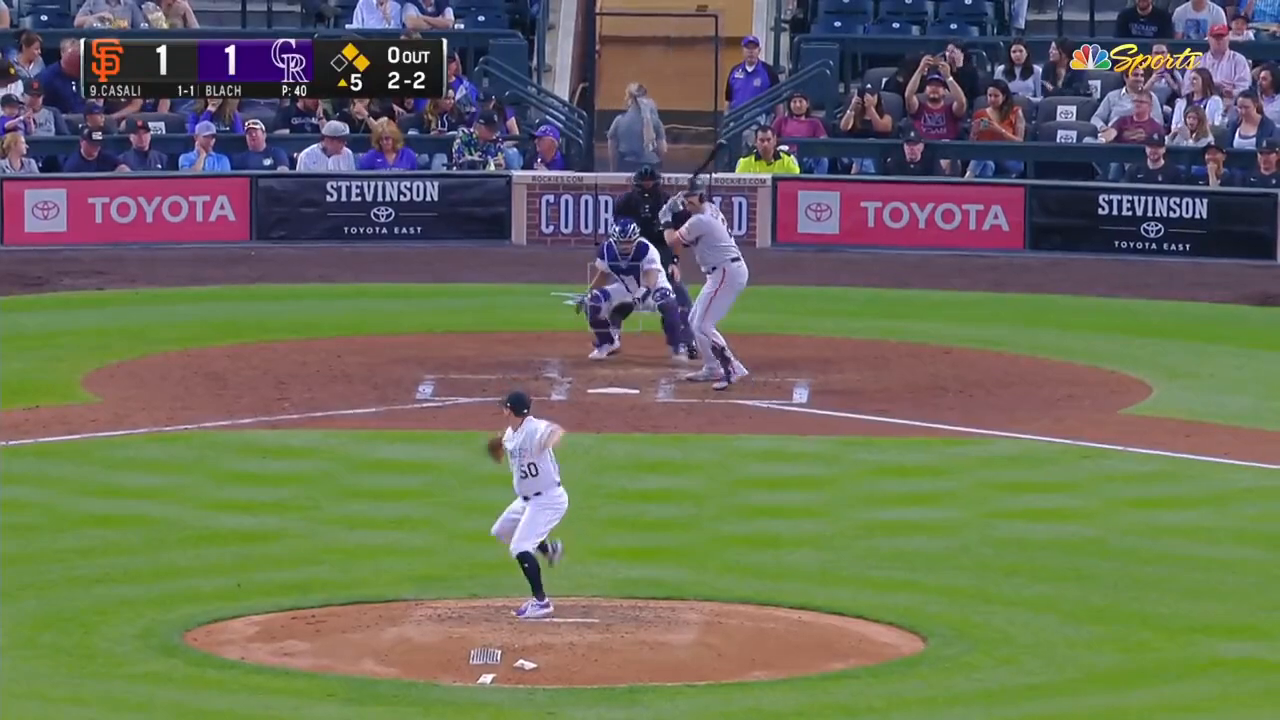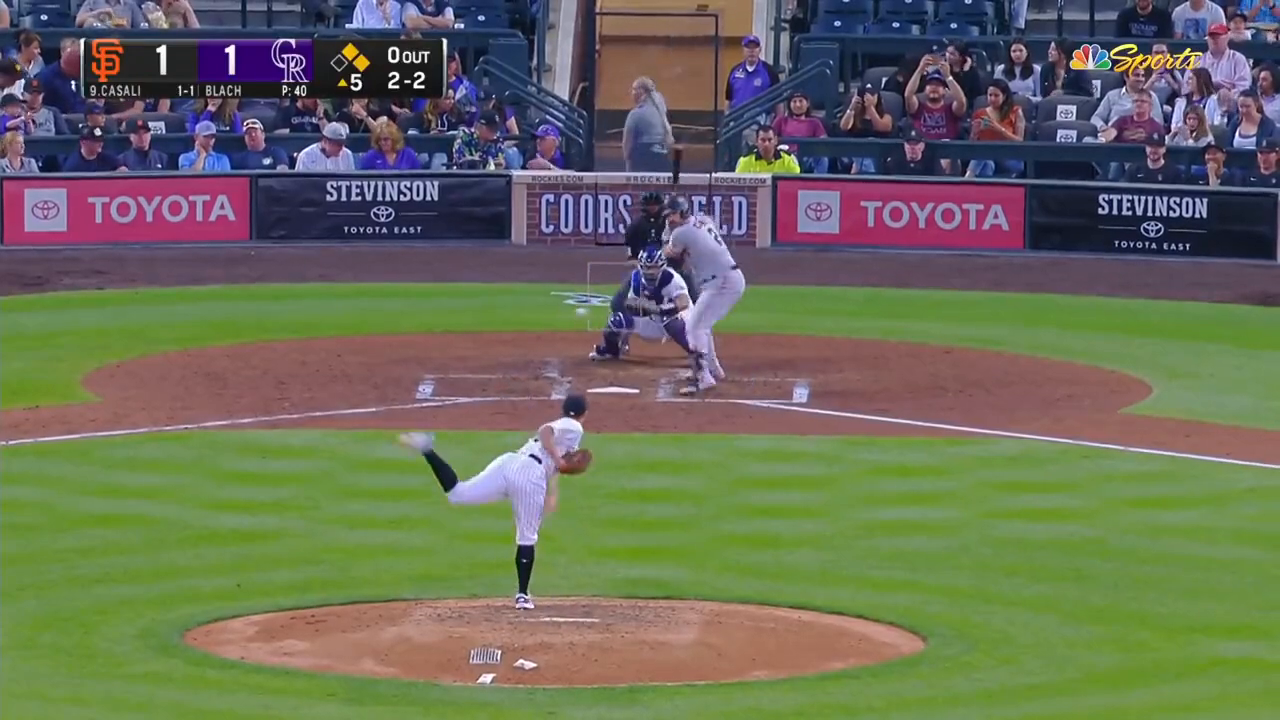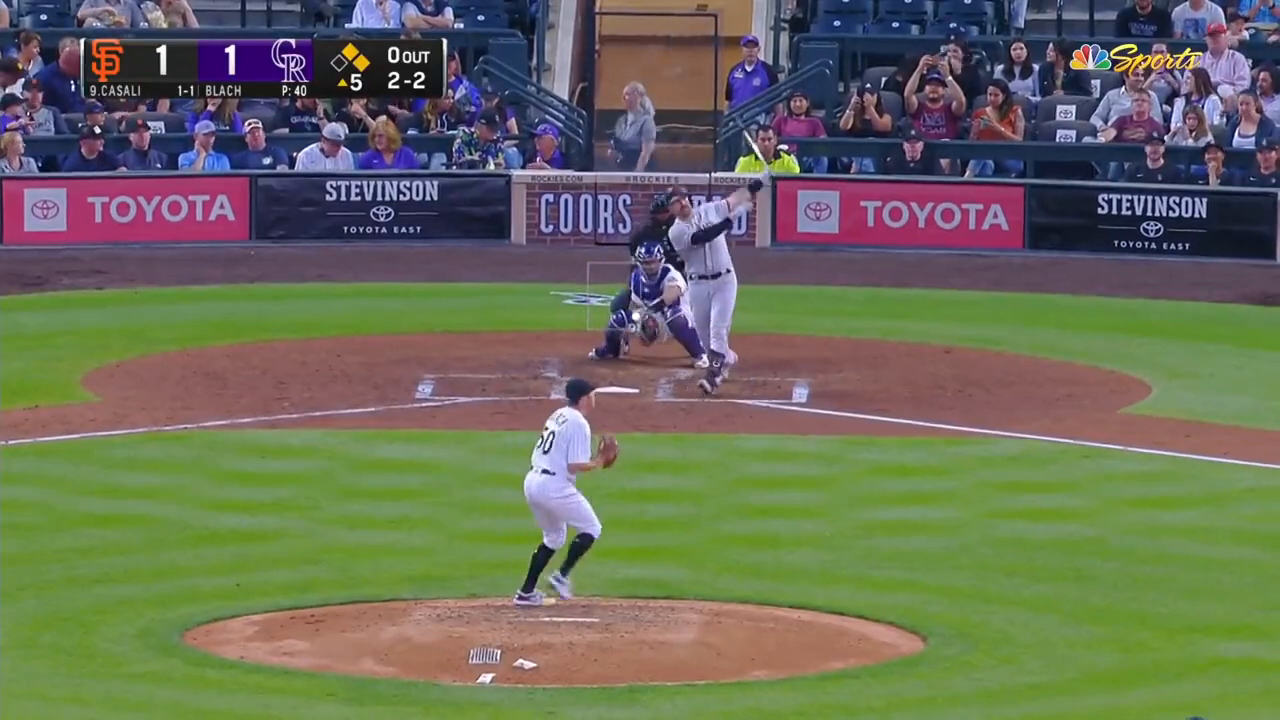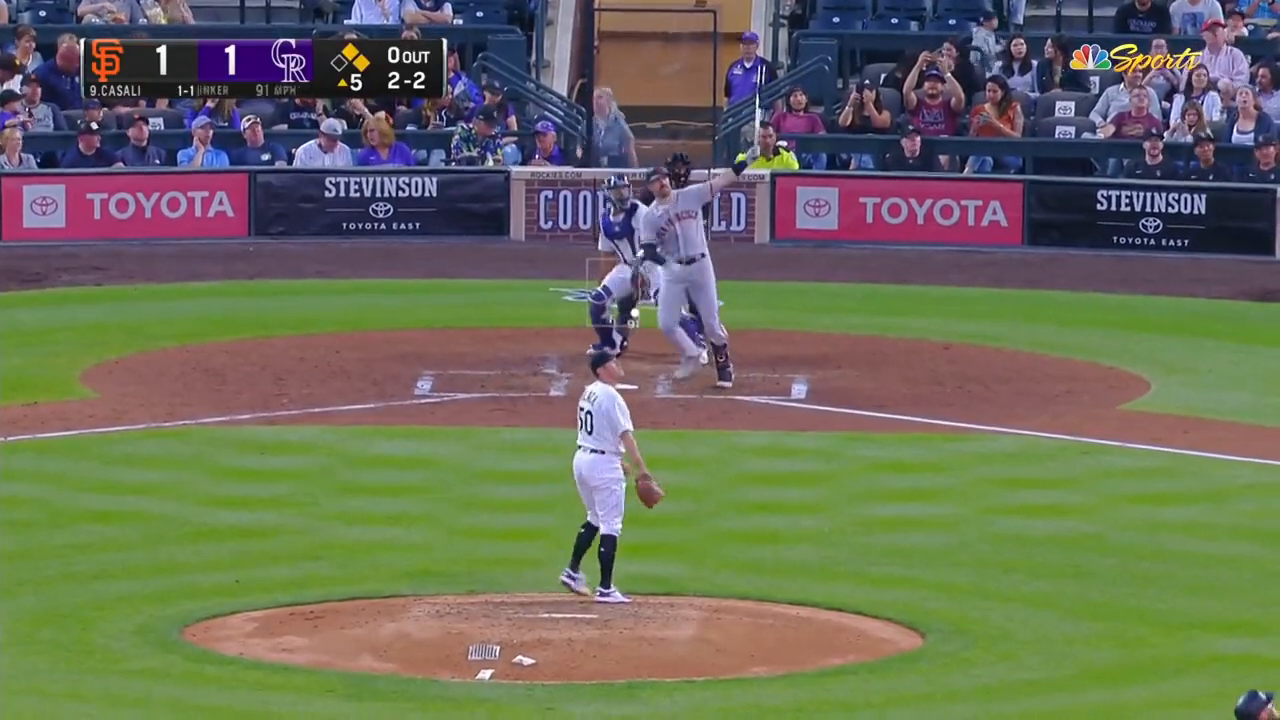
dt=0.5s
person 1, frame 1
left shoulder: (535, 428)
right shoulder: (512, 432)
left elbow: (556, 431)
left wrist: (547, 445)
right wrist: (499, 446)
left hip: (549, 500)
right hip: (530, 499)
left knee: (521, 547)
right knee: (500, 532)
left ankle: (541, 601)
right ankle: (548, 548)
person 1, frame 2
left shoulder: (559, 425)
right shoulder: (574, 428)
right elbow: (545, 430)
left wrist: (551, 496)
right wrist: (558, 459)
left hip: (508, 465)
right hip: (530, 477)
left knee: (457, 493)
right knee: (527, 539)
left ankle: (427, 447)
right ankle: (522, 595)
person 1, frame 3
left shoulder: (558, 415)
right shoulder: (579, 424)
right elbow: (576, 466)
right wrist: (599, 462)
left hip: (533, 481)
right hip: (554, 486)
left knee: (552, 539)
right knee: (590, 528)
left ankle: (526, 592)
right ankle: (561, 575)
person 1, frame 4
left shoulder: (588, 392)
right shoulder: (610, 396)
right elbow: (625, 436)
left wrist: (619, 461)
right wrist: (641, 468)
left hip: (581, 459)
right hip: (603, 464)
left knee: (595, 519)
right knee: (610, 526)
left ankle: (573, 572)
right ankle: (605, 589)
person 2, frame 1
left shoulder: (698, 220)
right shoulder: (710, 209)
left elbow: (672, 240)
left wrist: (665, 218)
right wrist: (675, 212)
left hip: (727, 272)
right hip: (734, 270)
left knee: (701, 326)
right knee: (697, 320)
left ankle: (733, 369)
right ankle: (713, 368)
person 2, frame 2
left shoulder: (681, 233)
right shoulder: (703, 220)
left elbow: (668, 254)
left wrist: (668, 238)
left hip: (724, 281)
right hip: (732, 280)
left knee: (695, 327)
right knee: (697, 325)
left ankle: (703, 377)
right ankle: (712, 369)
person 2, frame 3
left shoulder: (708, 209)
right shoulder: (676, 231)
left elbow: (735, 199)
right elbow: (703, 236)
left wrist: (759, 182)
right wrist: (731, 218)
left hip: (725, 280)
right hip: (699, 285)
left knee: (718, 330)
right knee: (706, 336)
left ankle: (713, 377)
right ankle: (725, 359)
person 2, frame 4
left shoulder: (691, 195)
right shoulder: (649, 216)
left elbow: (722, 180)
right elbow: (647, 249)
left wrist: (747, 160)
right wrist: (664, 265)
left hip: (700, 265)
right hip: (672, 271)
left knee: (710, 320)
right knee: (666, 322)
left ankle: (725, 366)
right ankle: (691, 356)
